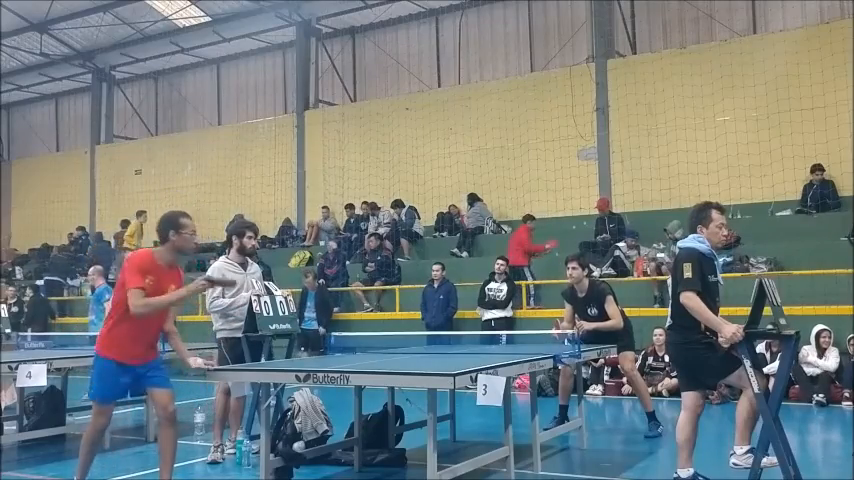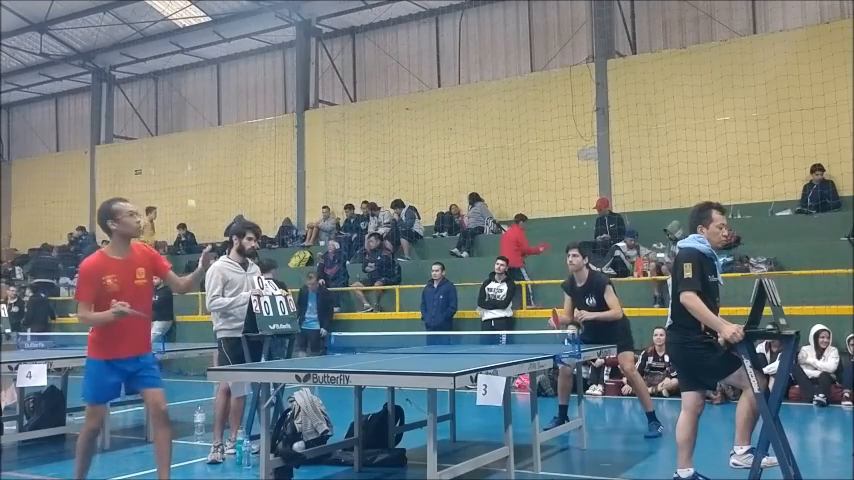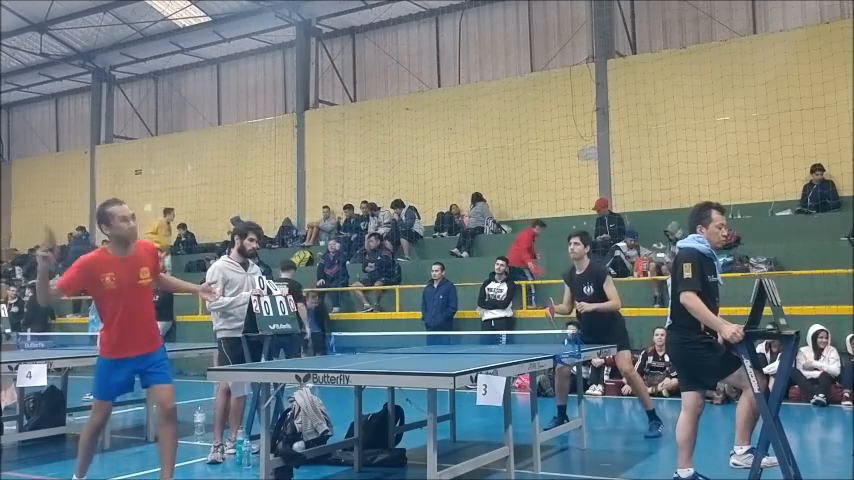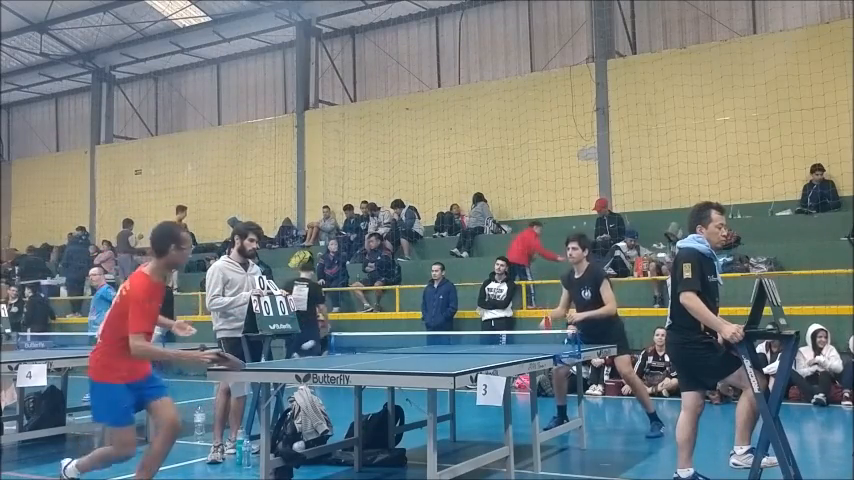
dt=0.4s
person 1, frame 1
left shoulder: (706, 258)
right shoulder: (689, 255)
right elbow: (687, 298)
left wrist: (727, 328)
right wrist: (722, 328)
left hip: (691, 342)
right hip: (691, 342)
left knee: (692, 405)
right knee: (755, 382)
right ankle: (741, 451)
person 1, frame 2
left shoulder: (707, 258)
right shoulder: (690, 255)
right elbow: (688, 298)
left wrist: (727, 327)
right wrist: (723, 328)
left hip: (690, 342)
right hip: (691, 342)
left knee: (692, 405)
right knee: (756, 382)
right ankle: (742, 451)
person 1, frame 3
left shoulder: (706, 258)
right shoulder: (690, 255)
right elbow: (687, 298)
left wrist: (727, 327)
right wrist: (723, 328)
left hip: (690, 342)
right hip: (691, 342)
left knee: (692, 405)
right knee: (755, 382)
right ankle: (741, 451)
person 1, frame 4
left shoulder: (706, 258)
right shoulder: (689, 255)
right elbow: (687, 298)
left wrist: (727, 327)
right wrist: (723, 328)
left hip: (690, 342)
right hip: (691, 342)
left knee: (692, 406)
right knee: (755, 382)
right ankle: (742, 451)
person 2, frame 1
left shoulder: (178, 275)
right shoulder: (137, 260)
left elbow: (167, 327)
right elbow: (136, 308)
left wrist: (188, 358)
right wrist: (187, 292)
left hip: (149, 357)
right hip: (113, 356)
left knee: (168, 413)
right knee: (100, 422)
person 2, frame 2
left shoulder: (146, 254)
right shoulder: (91, 266)
left elbow: (178, 285)
right elbow: (83, 316)
left wrist: (200, 269)
right wrist: (110, 314)
left hip: (141, 353)
right hip: (104, 357)
left knee: (160, 411)
right knee: (94, 423)
person 2, frame 3
left shoulder: (149, 252)
right shoulder: (91, 264)
right elbow: (45, 299)
left wrist: (193, 288)
right wrist: (43, 269)
left hip: (152, 350)
right hip: (114, 354)
left knee: (167, 409)
right knee: (98, 418)
person 2, frame 4
left shoulder: (153, 276)
right shoulder: (143, 288)
right elbow: (138, 348)
left wrist: (169, 324)
right wrist: (191, 356)
left hip: (136, 370)
right hip: (111, 372)
left knee: (172, 423)
right knee: (124, 448)
person 3, frame 1
left shoulder: (255, 268)
right shoulder: (218, 269)
right elbow: (212, 304)
right wrist: (244, 298)
left hip: (252, 334)
right hip: (230, 335)
left knee: (241, 388)
right knee: (226, 387)
left ankle: (233, 439)
right ankle: (218, 442)
person 3, frame 2
left shoulder: (255, 269)
right shoulder: (219, 268)
right elbow: (212, 303)
right wrist: (245, 297)
right hip: (230, 335)
left knee: (240, 387)
right knee: (226, 387)
left ankle: (233, 439)
right ankle: (218, 442)
person 3, frame 3
left shoulder: (255, 269)
right shoulder: (219, 268)
right elbow: (212, 302)
right wrist: (244, 297)
right hip: (230, 335)
left knee: (240, 387)
right knee: (226, 387)
left ankle: (233, 439)
right ankle: (218, 442)
person 3, frame 4
left shoulder: (255, 269)
right shoulder: (219, 268)
right elbow: (212, 303)
right wrist: (244, 297)
left hip: (251, 334)
right hip: (230, 335)
left knee: (241, 387)
right knee: (226, 386)
left ankle: (233, 439)
right ankle: (218, 442)
person 4, frame 1
left shoulder: (601, 289)
right shoulder: (569, 294)
left elbow: (618, 323)
right elbow: (568, 323)
left wrist: (591, 325)
right wrist: (559, 328)
left hip: (618, 333)
right hip: (592, 334)
left knee: (629, 369)
right knee: (566, 367)
left ankle: (653, 420)
right ankle: (562, 416)
person 4, frame 2
left shoulder: (600, 281)
right shoulder: (568, 285)
left elbow: (618, 313)
right elbow: (568, 316)
left wrist: (592, 314)
right wrist: (558, 319)
left hip: (616, 331)
right hip: (591, 333)
left knee: (628, 369)
right knee: (565, 368)
left ankle: (653, 420)
right ankle: (562, 416)
person 4, frame 3
left shoulder: (600, 271)
right shoulder: (569, 276)
left elbow: (616, 303)
right elbow: (567, 307)
left wrist: (591, 306)
right wrist: (554, 309)
left hip: (612, 330)
right hip: (587, 332)
left knee: (627, 370)
right knee: (561, 369)
left ankle: (654, 419)
right ankle: (561, 416)
person 4, frame 4
left shoulder: (598, 275)
right shoulder: (568, 278)
left elbow: (612, 308)
right elbow: (563, 309)
left wrist: (584, 314)
right wrist: (550, 318)
left hip: (611, 333)
right hip: (585, 335)
left knee: (626, 372)
right knee: (559, 370)
left ankle: (655, 420)
right ankle: (561, 416)
